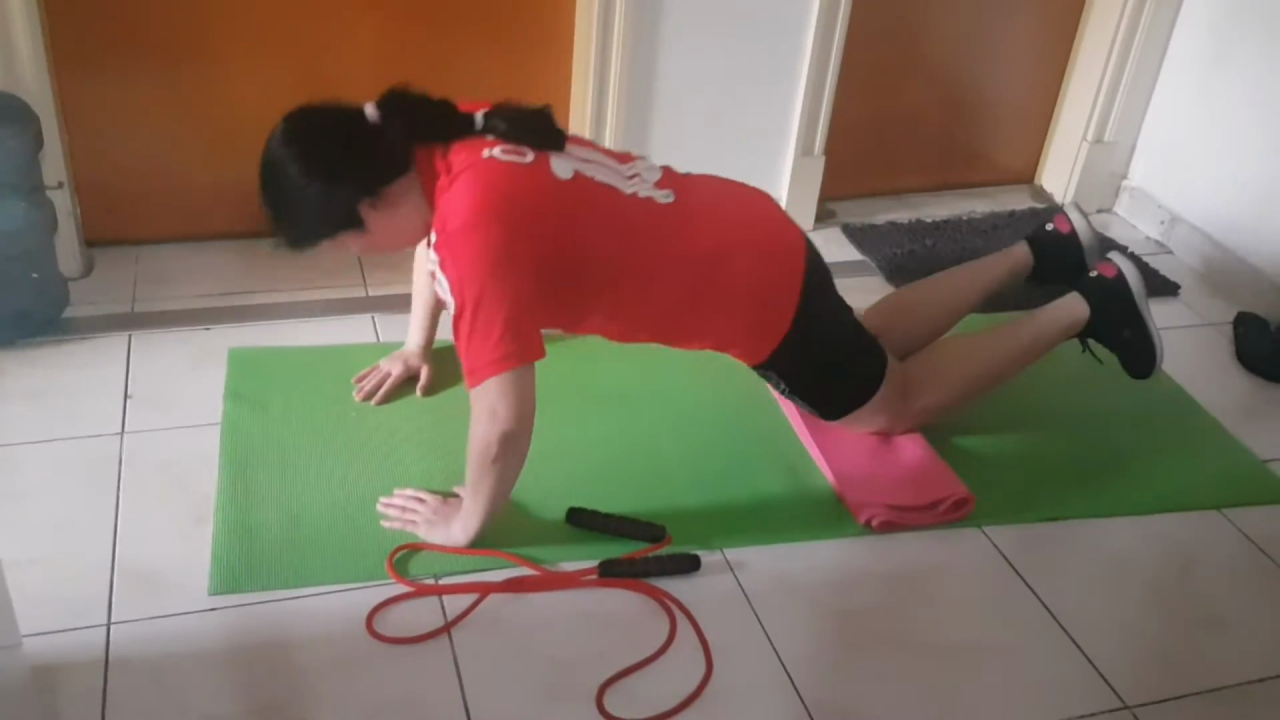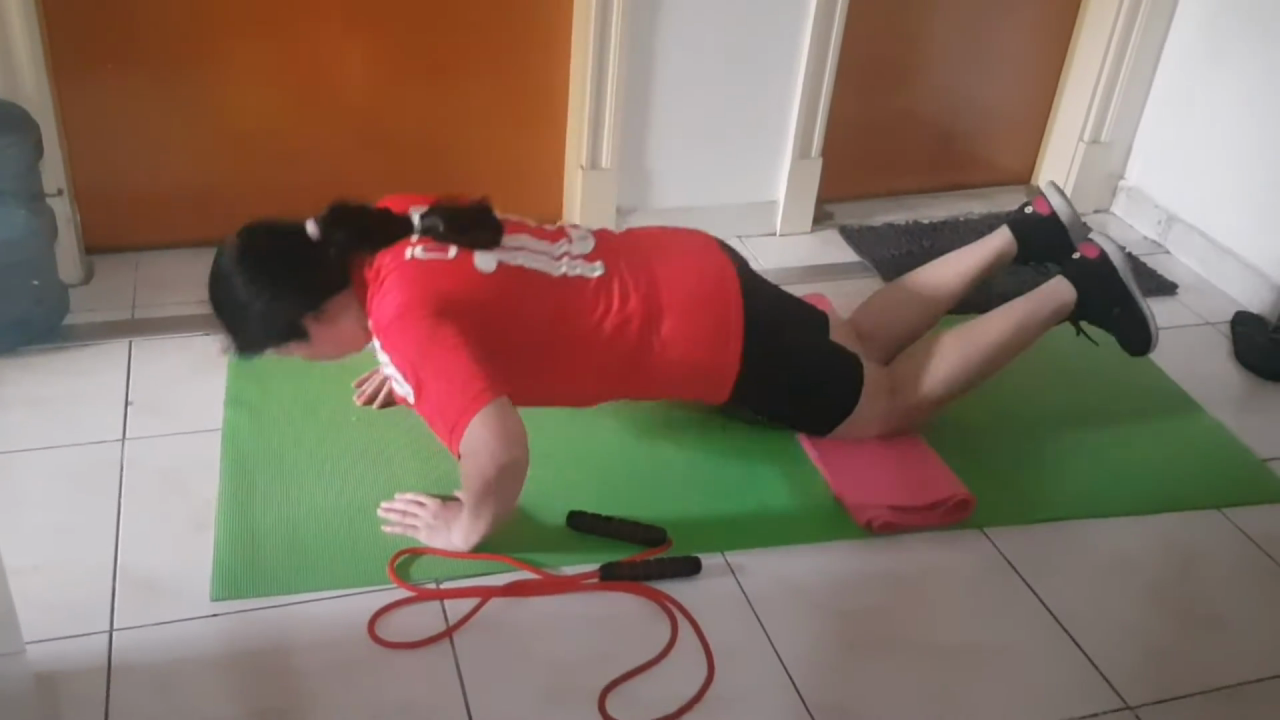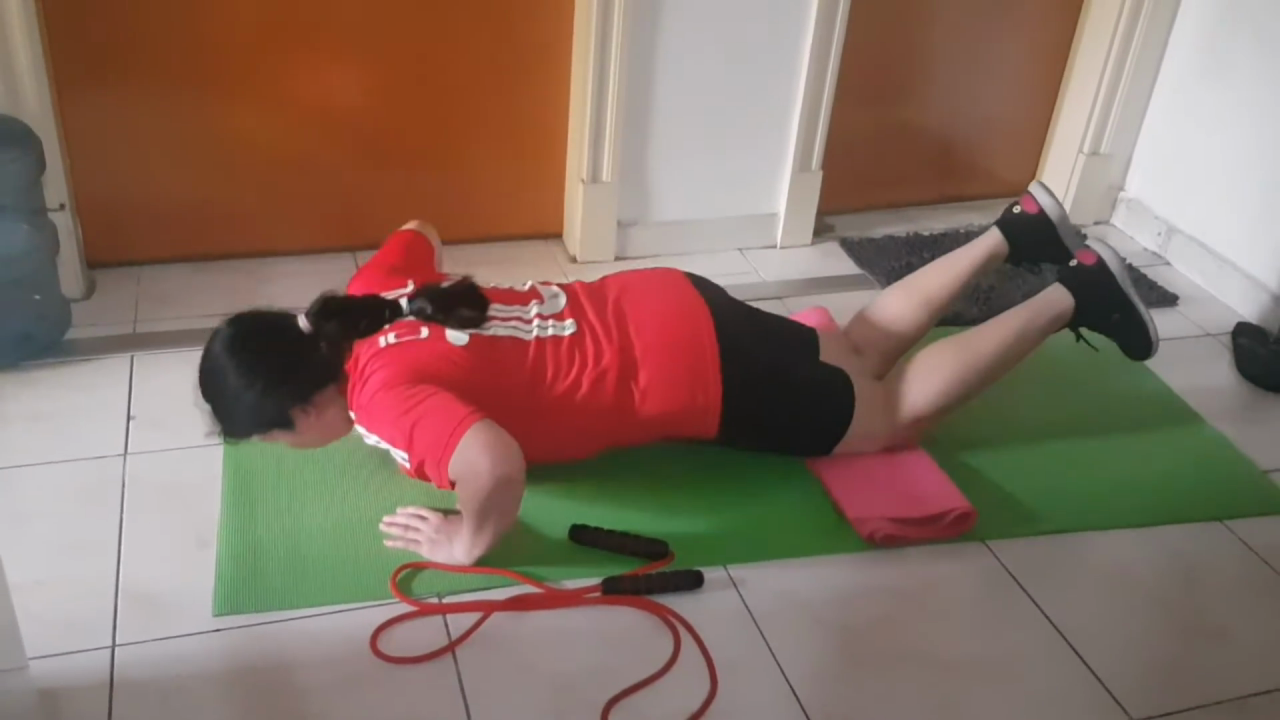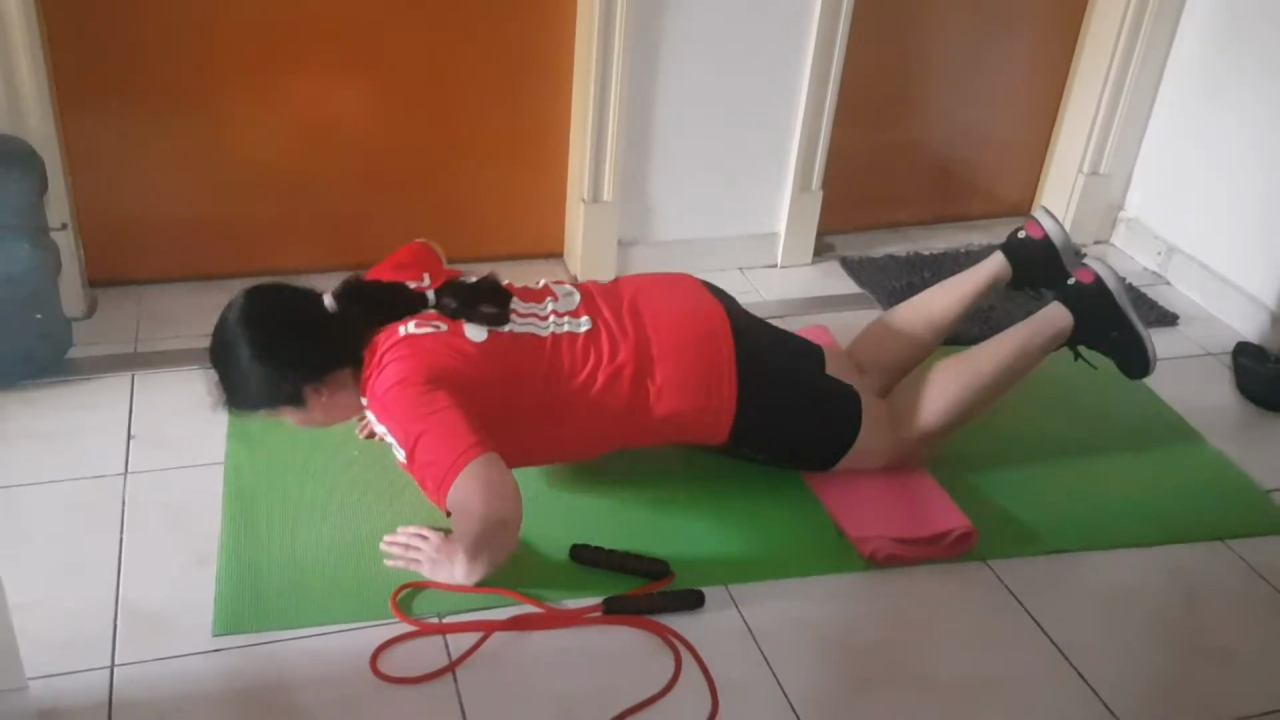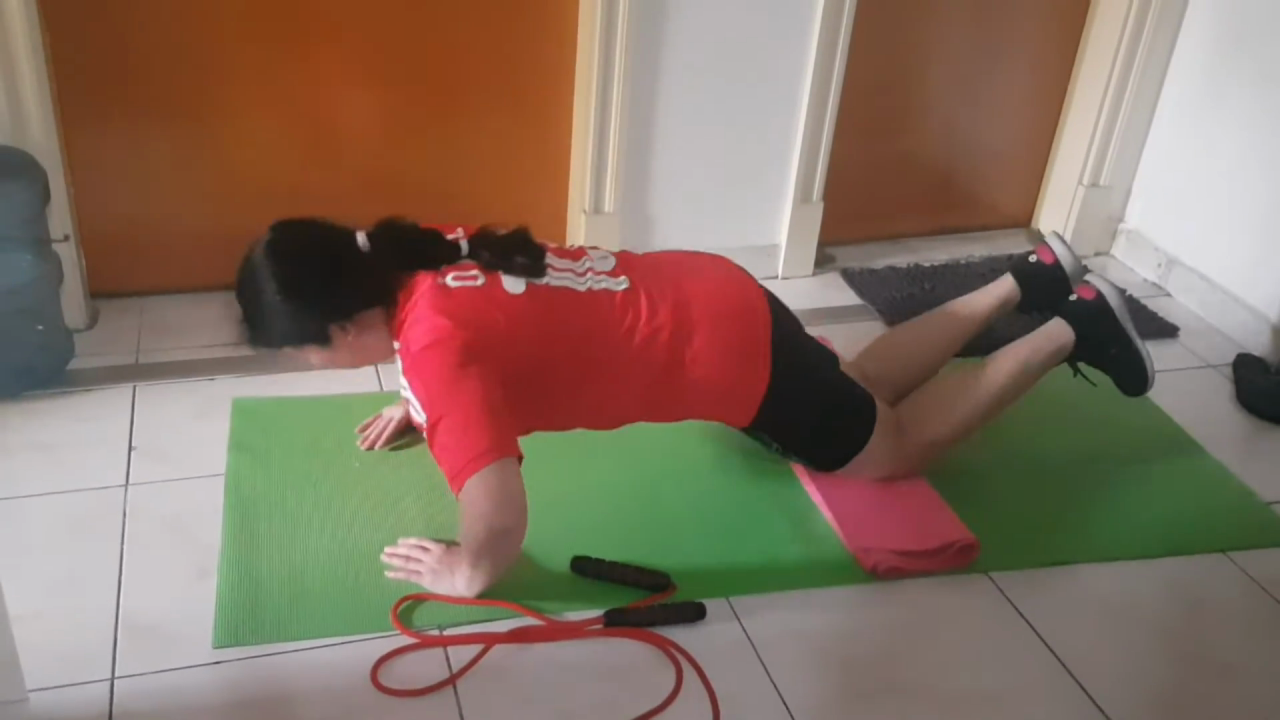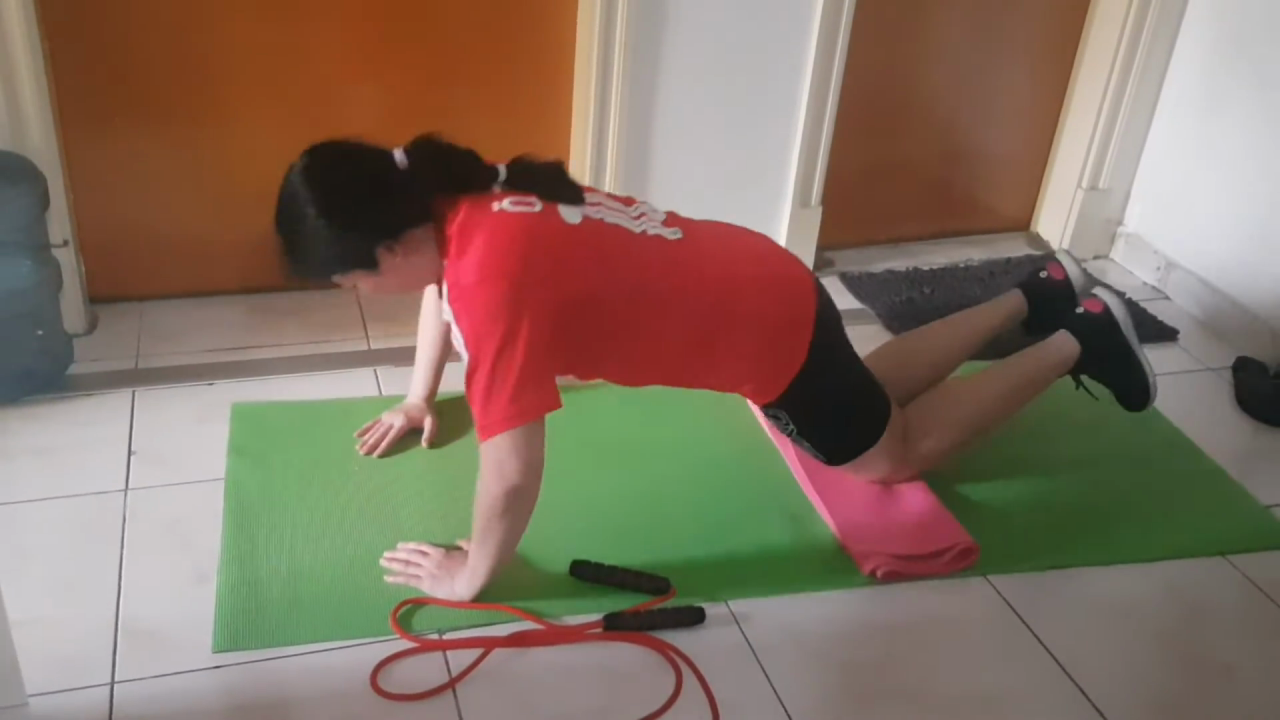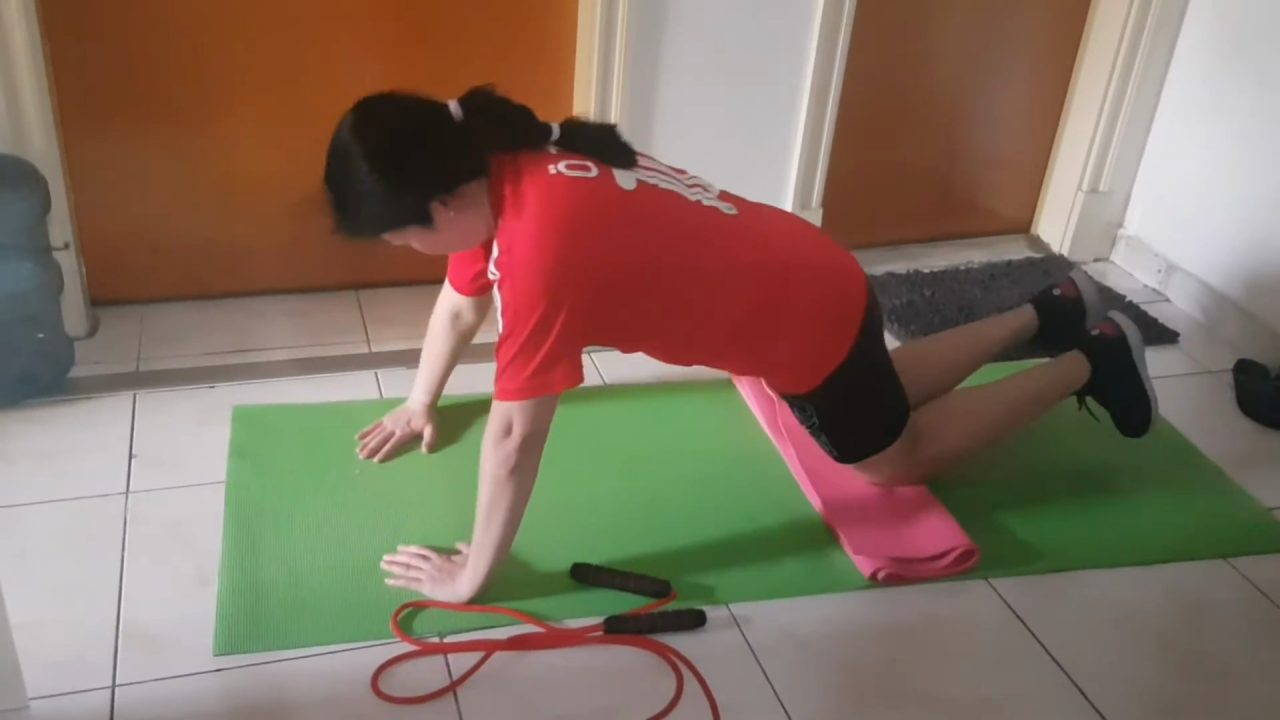
dt=0.3s
person 1, frame 1
left shoulder: (477, 220)
right shoulder: (439, 141)
left elbow: (504, 420)
left wrist: (467, 521)
right wrist: (415, 348)
left hip: (755, 286)
right hip: (737, 233)
left knee: (894, 405)
right knee: (868, 346)
left ankle: (1084, 306)
right ankle: (1038, 251)
person 1, frame 2
left shoulder: (402, 318)
right shoulder: (379, 235)
left elbow: (500, 451)
left wrist: (464, 527)
left hip: (702, 332)
right hip: (681, 271)
left knee: (887, 400)
right knee: (859, 344)
left ankle: (1073, 289)
right ankle: (1027, 233)
person 1, frame 3
left shoulder: (383, 396)
right shoulder: (366, 310)
left elbow: (496, 464)
right elbow: (419, 233)
left wrist: (468, 541)
left hip: (682, 370)
right hip: (661, 305)
left knee: (886, 416)
right knee: (857, 356)
left ankle: (1070, 297)
right ankle: (1013, 232)
person 1, frame 4
left shoulder: (399, 388)
right shoulder: (375, 305)
left elbow: (494, 507)
right elbow: (428, 252)
left wrist: (463, 562)
left hip: (698, 374)
right hip: (674, 314)
left knee: (889, 433)
right knee: (858, 376)
left ankle: (1068, 313)
right ankle: (1018, 256)
person 1, frame 5
left shoulder: (433, 346)
right shoulder: (409, 258)
left elbow: (500, 514)
left wrist: (466, 574)
right wrist: (420, 403)
left hip: (726, 352)
right hip: (704, 294)
left knee: (896, 446)
right knee: (864, 386)
left ankle: (1069, 329)
right ankle: (1027, 281)
person 1, frame 6
left shoulder: (491, 270)
right shoulder: (453, 200)
left elbow: (512, 471)
left wrist: (470, 575)
right wrist: (419, 400)
left hip: (768, 324)
right hip: (746, 281)
left knee: (896, 452)
right knee: (870, 397)
left ankle: (1074, 343)
right ankle: (1034, 298)
person 1, frame 7
left shoulder: (541, 233)
right shoulder: (501, 173)
left elbow: (516, 429)
right elbow: (461, 295)
left wrist: (472, 572)
right wrist: (418, 406)
left hip: (815, 314)
right hip: (795, 272)
left knee: (903, 457)
right knee: (889, 399)
left ankle: (1084, 362)
right ankle: (1047, 314)
